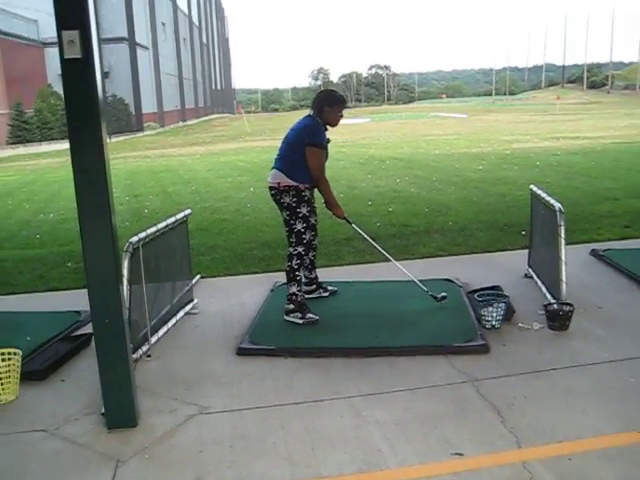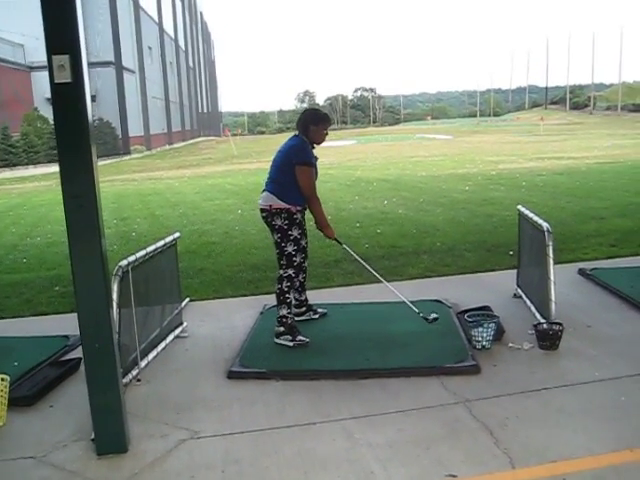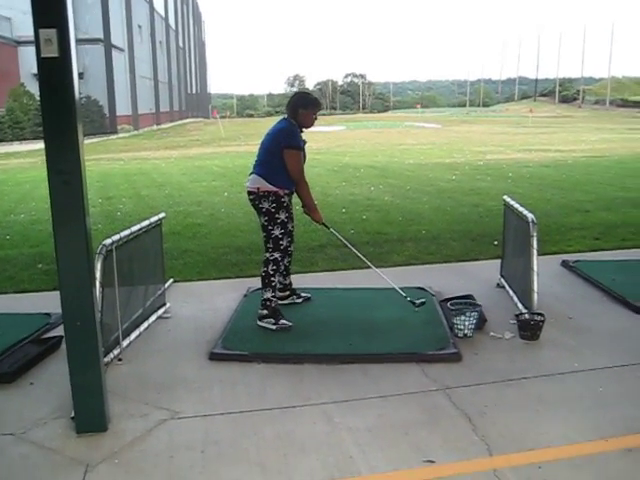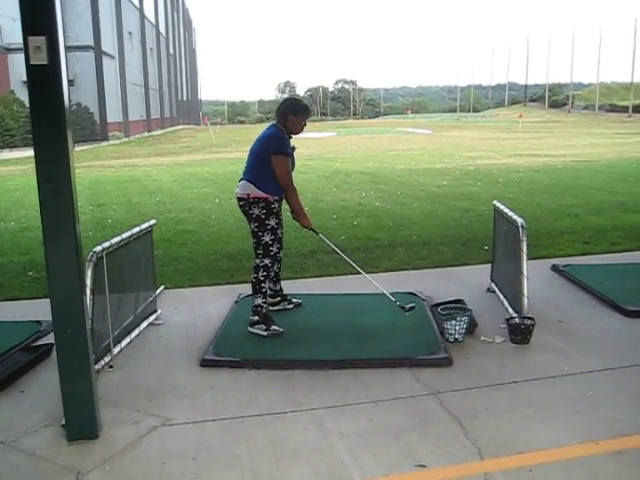
dt=0.5s
person 1, frame 1
left shoulder: (311, 125)
right shoulder: (314, 130)
left elbow: (312, 172)
right elbow: (318, 175)
left wrist: (328, 200)
right wrist: (334, 205)
left hip: (295, 187)
right hip: (287, 188)
left knee: (309, 236)
right knee: (299, 242)
left ankle: (311, 284)
right ankle: (293, 305)
person 1, frame 2
left shoulder: (298, 145)
right shoulder: (301, 150)
left elbow: (303, 192)
right elbow: (310, 194)
left wrist: (318, 220)
right wrist: (325, 225)
left hip: (287, 209)
right hip: (280, 211)
left knee: (300, 259)
right knee: (289, 265)
left ankle: (300, 307)
right ankle: (283, 327)
person 1, frame 3
left shoulder: (287, 128)
right shoulder: (289, 133)
left elbow: (291, 176)
right elbow: (298, 178)
left wrist: (305, 203)
right wrist: (312, 208)
left hip: (274, 192)
right hip: (267, 193)
left knee: (285, 242)
right knee: (275, 248)
left ankle: (284, 290)
right ankle: (267, 310)
person 1, frame 4
left shoulder: (276, 135)
right shoulder: (278, 139)
left elbow: (281, 182)
right elbow: (286, 184)
left wrist: (295, 209)
right wrist: (301, 214)
left hip: (264, 199)
right hip: (257, 200)
left knee: (275, 249)
right knee: (265, 254)
left ankle: (275, 297)
right ankle: (258, 316)
